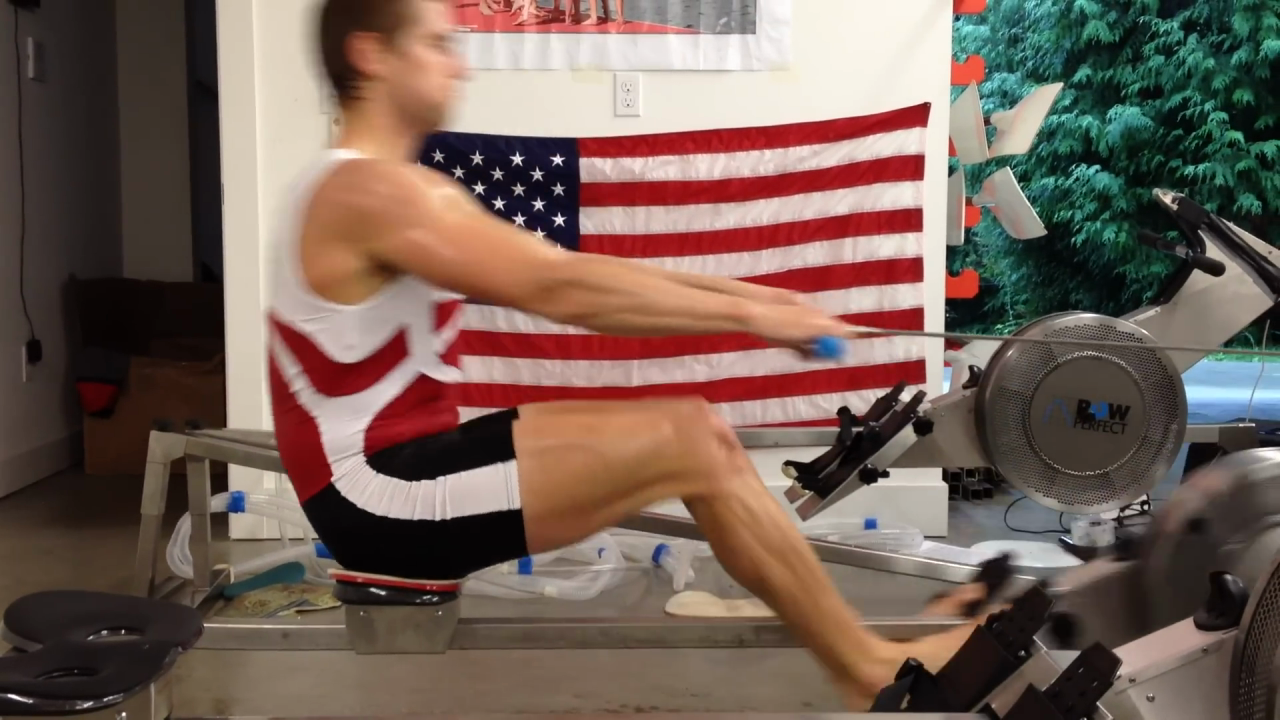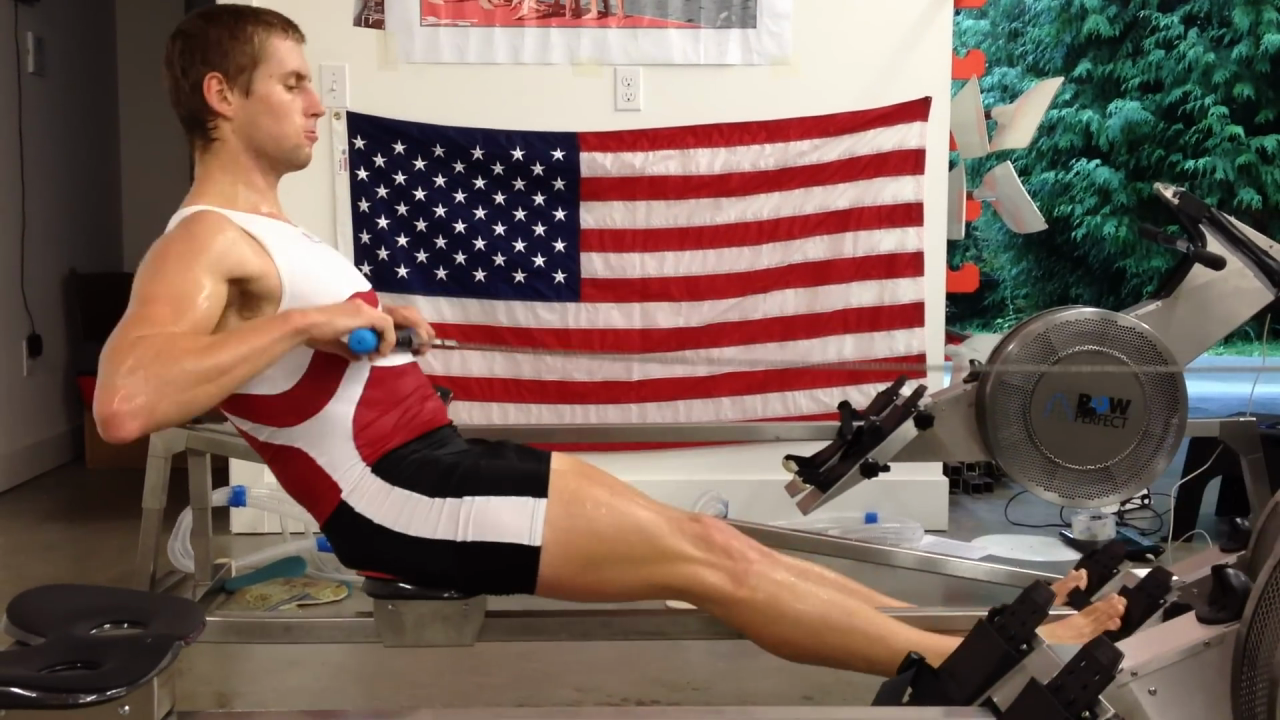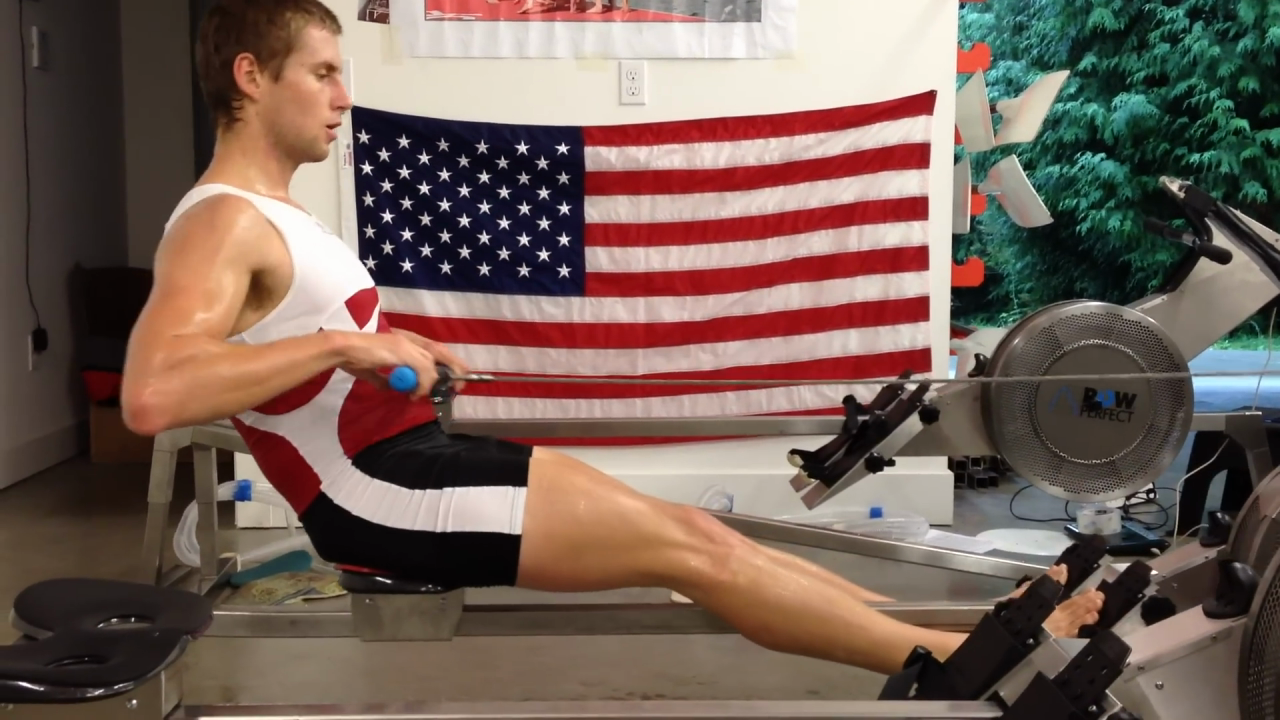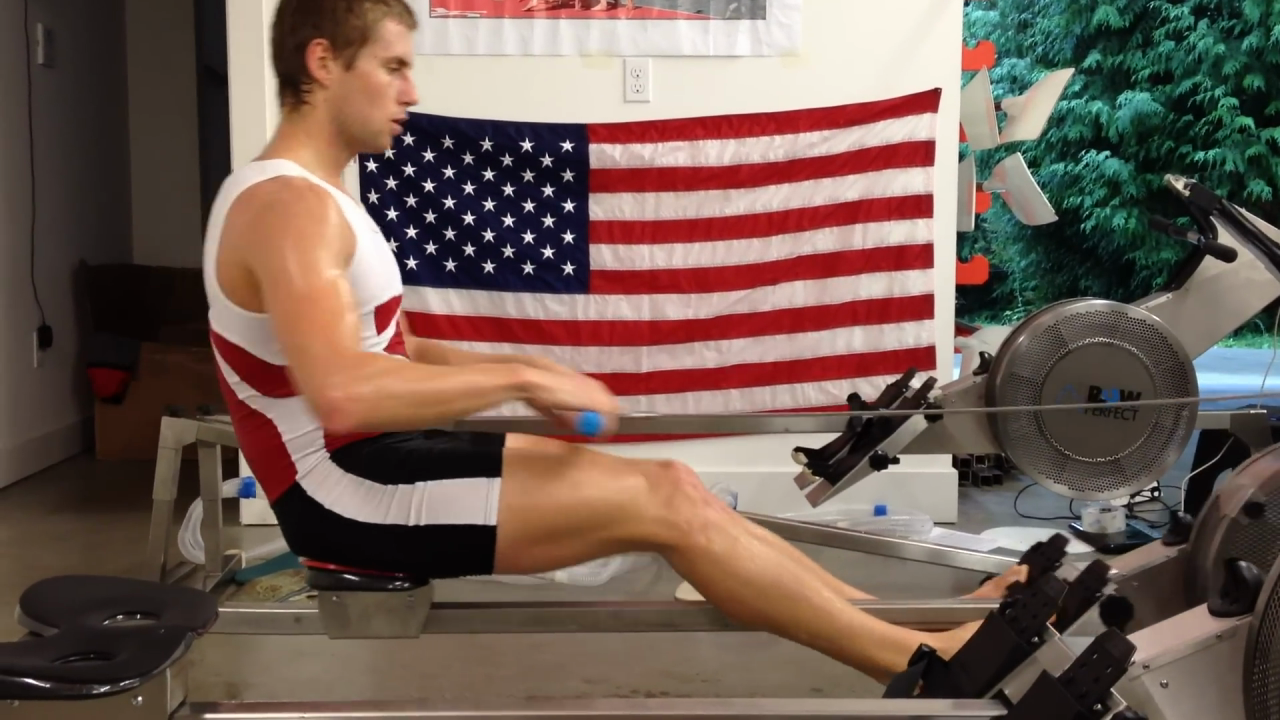
dt=0.5s
person 1, frame 1
left shoulder: (400, 186)
right shoulder: (365, 190)
left elbow: (555, 270)
right elbow: (563, 290)
left wrist: (742, 293)
right wrist: (745, 314)
left hip: (404, 476)
right hip: (381, 504)
left knee: (693, 435)
right knee: (695, 445)
left ankle: (837, 632)
right ankle: (872, 665)
person 1, frame 2
left shoulder: (258, 229)
right shoulder: (203, 245)
right elbow: (122, 404)
left wrist: (371, 325)
right wrist: (303, 319)
left hip: (429, 465)
right hip: (403, 503)
left knee: (704, 540)
right knee: (705, 560)
left ankle: (977, 634)
person 1, frame 3
left shoulder: (263, 216)
right shoulder: (221, 224)
right elbow: (151, 395)
left wrist: (382, 348)
right wrist: (339, 343)
left hip: (409, 462)
right hip: (382, 497)
left knee: (684, 528)
right knee: (686, 543)
left ankle: (954, 634)
right ankle: (963, 660)
person 1, frame 4
left shoulder: (307, 193)
right shoulder: (289, 207)
right elbow: (345, 392)
left wrist: (515, 377)
right wrist: (524, 377)
left hip: (373, 470)
right hip: (351, 494)
left knee: (667, 489)
right knee: (666, 502)
left ankle: (909, 625)
right ankle: (929, 659)
